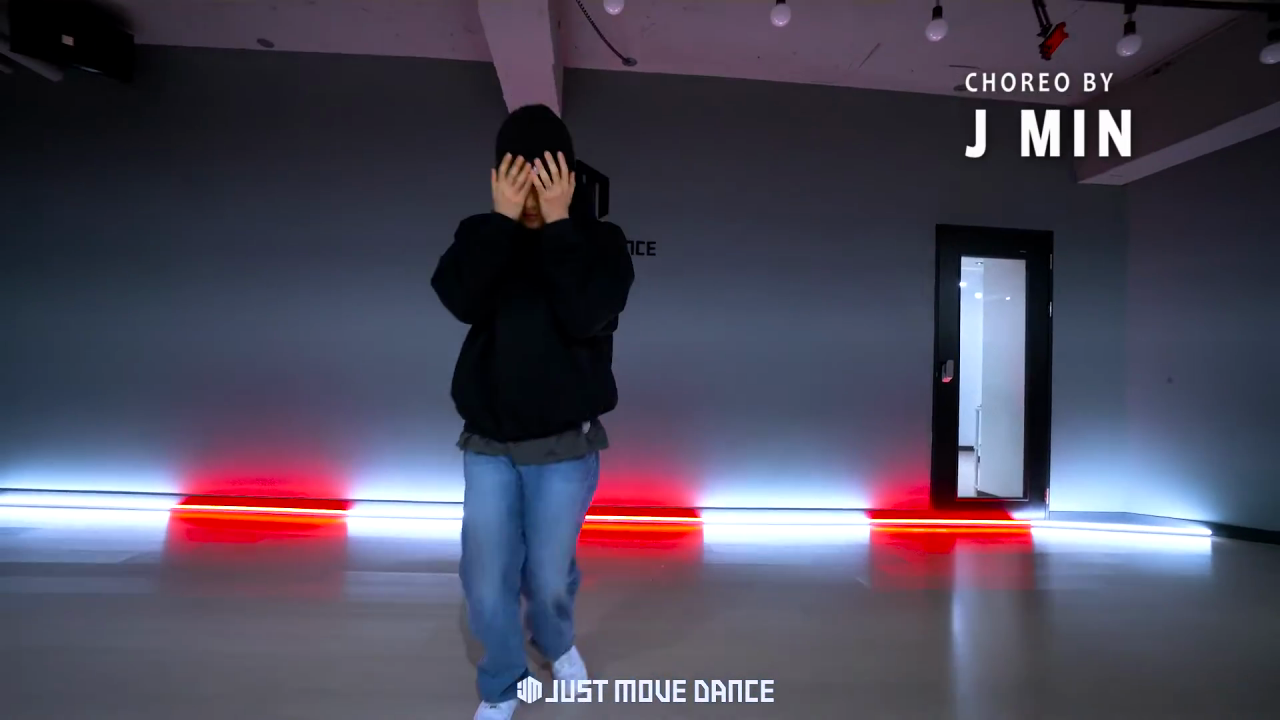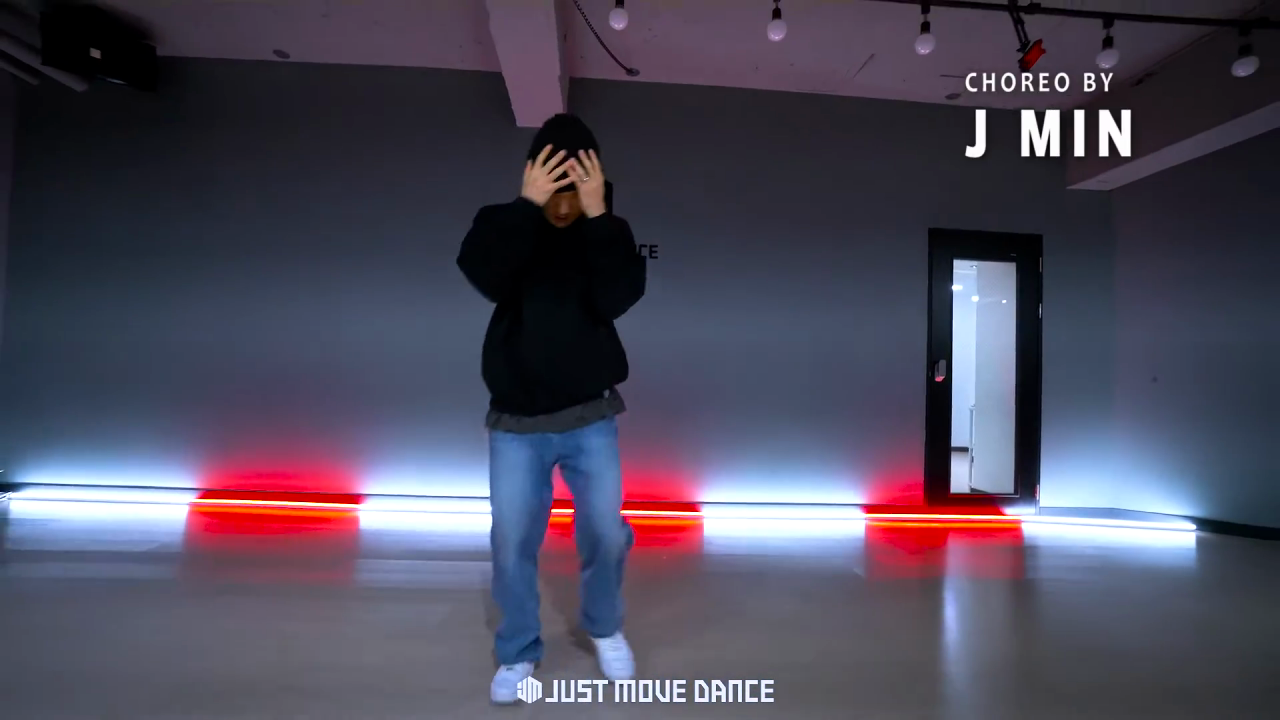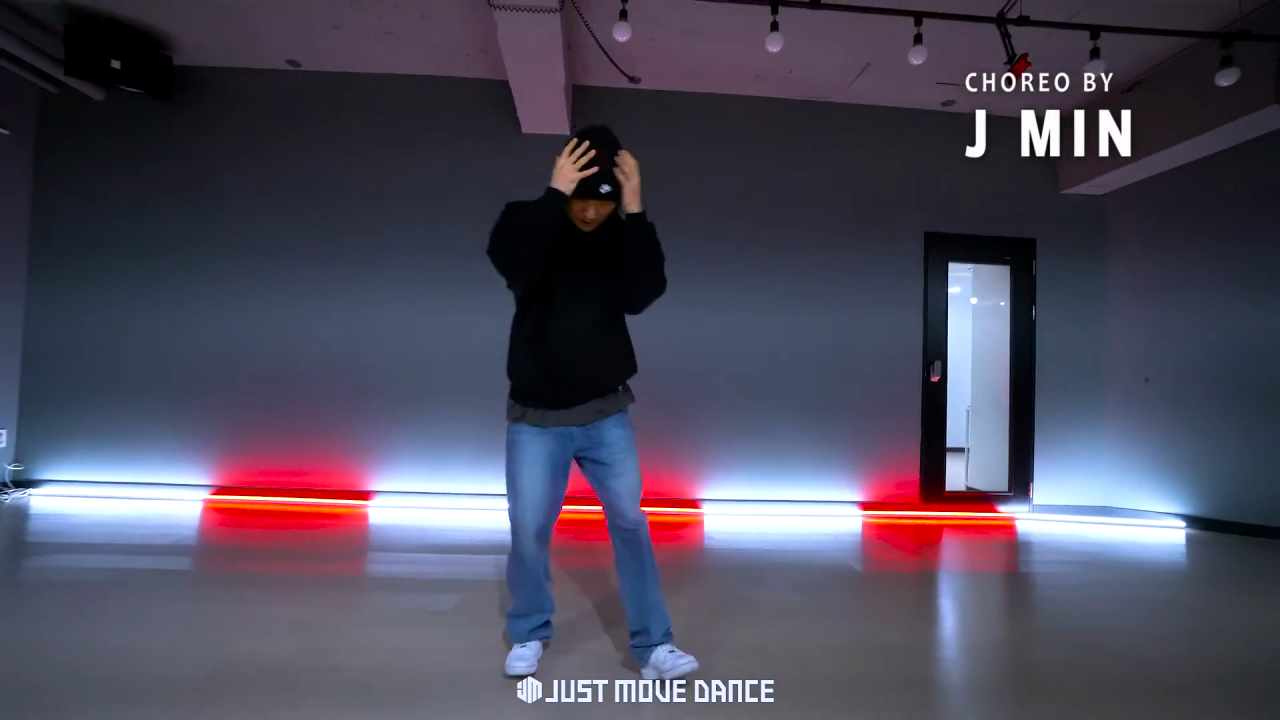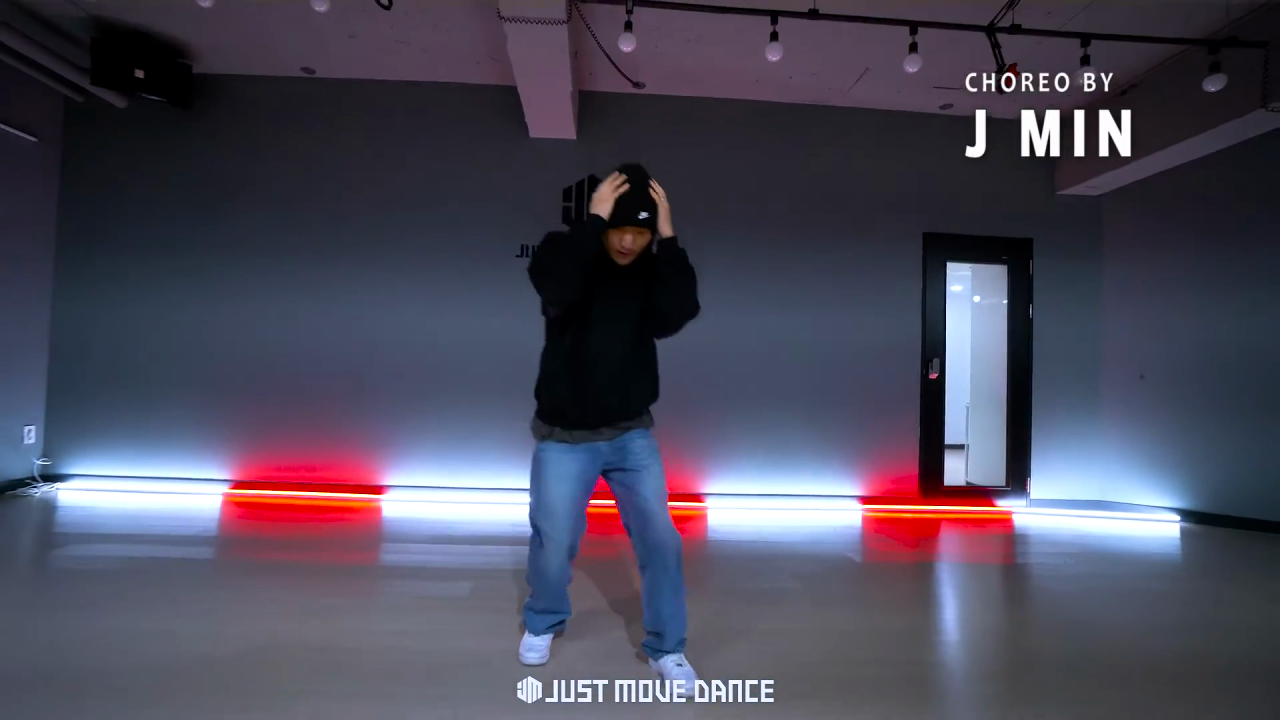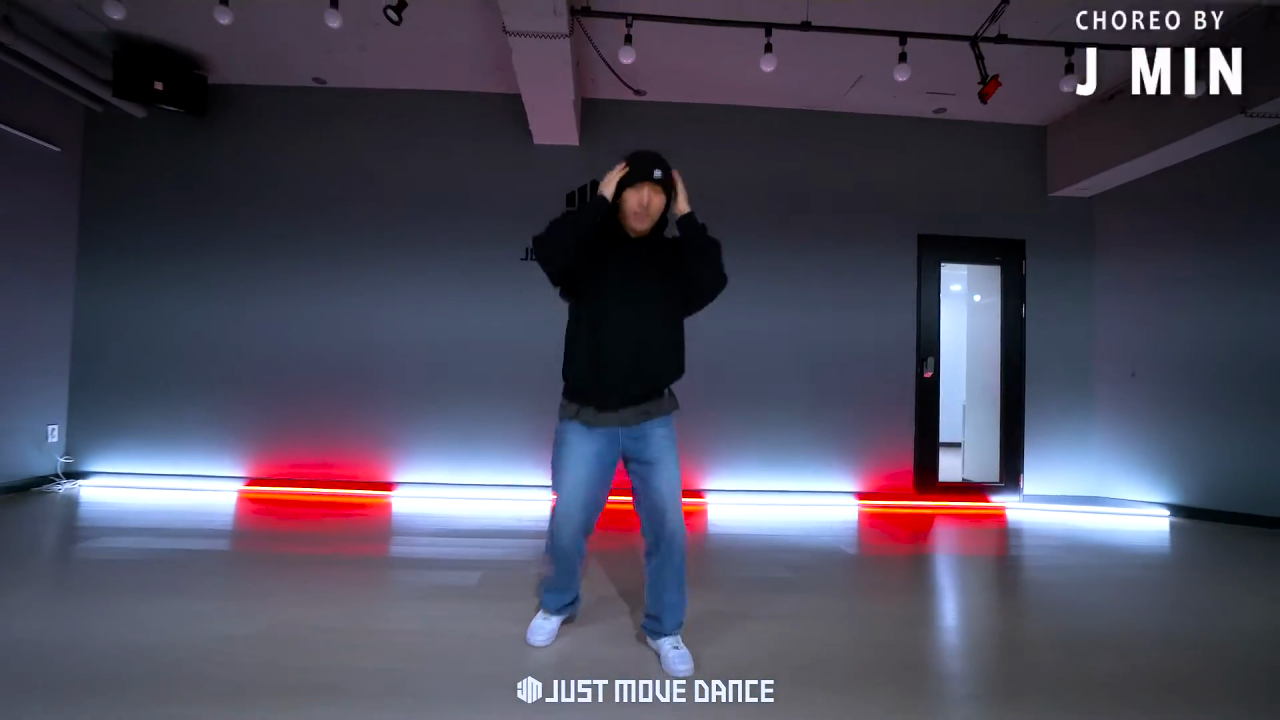
dt=0.2s
person 1, frame 1
left shoulder: (600, 242)
right shoulder: (480, 235)
left elbow: (585, 317)
right elbow: (461, 301)
left wrist: (559, 224)
right wrist: (501, 219)
left hip: (565, 447)
right hip: (489, 447)
left knee: (547, 582)
right knee: (487, 581)
left ankle: (557, 644)
person 1, frame 2
left shoulder: (610, 234)
right shoulder: (500, 223)
left elbow: (614, 300)
right elbow: (488, 279)
left wrist: (596, 215)
right wrist: (527, 204)
left hip: (590, 417)
right hip: (516, 423)
left knee: (606, 537)
right knee: (512, 544)
left ankle: (605, 628)
right ankle: (518, 654)
person 1, frame 3
left shoulder: (623, 237)
right shoulder: (527, 221)
left elbow: (641, 294)
right elbow: (518, 270)
left wrist: (634, 212)
right wrist: (554, 194)
left hip: (604, 412)
right hip: (535, 415)
left knee: (630, 524)
right knee: (529, 531)
left ankle: (653, 644)
right ankle: (529, 632)
person 1, frame 4
left shoulder: (652, 273)
right shoulder: (564, 252)
left elbow: (676, 314)
right elbow: (558, 292)
left wrist: (668, 239)
right wrist: (593, 219)
left hip: (630, 432)
right hip: (564, 435)
left knee: (661, 539)
right knee: (554, 546)
left ankle: (665, 647)
right ankle: (543, 622)
person 1, frame 5
left shoulder: (674, 256)
right shoulder: (587, 248)
left elbow: (709, 283)
right elbow: (552, 254)
left wrist: (688, 218)
right wrist: (600, 200)
left hip: (652, 417)
right hip: (586, 417)
left knee: (668, 528)
right knee: (569, 526)
left ankle: (666, 630)
right ankle: (556, 604)
